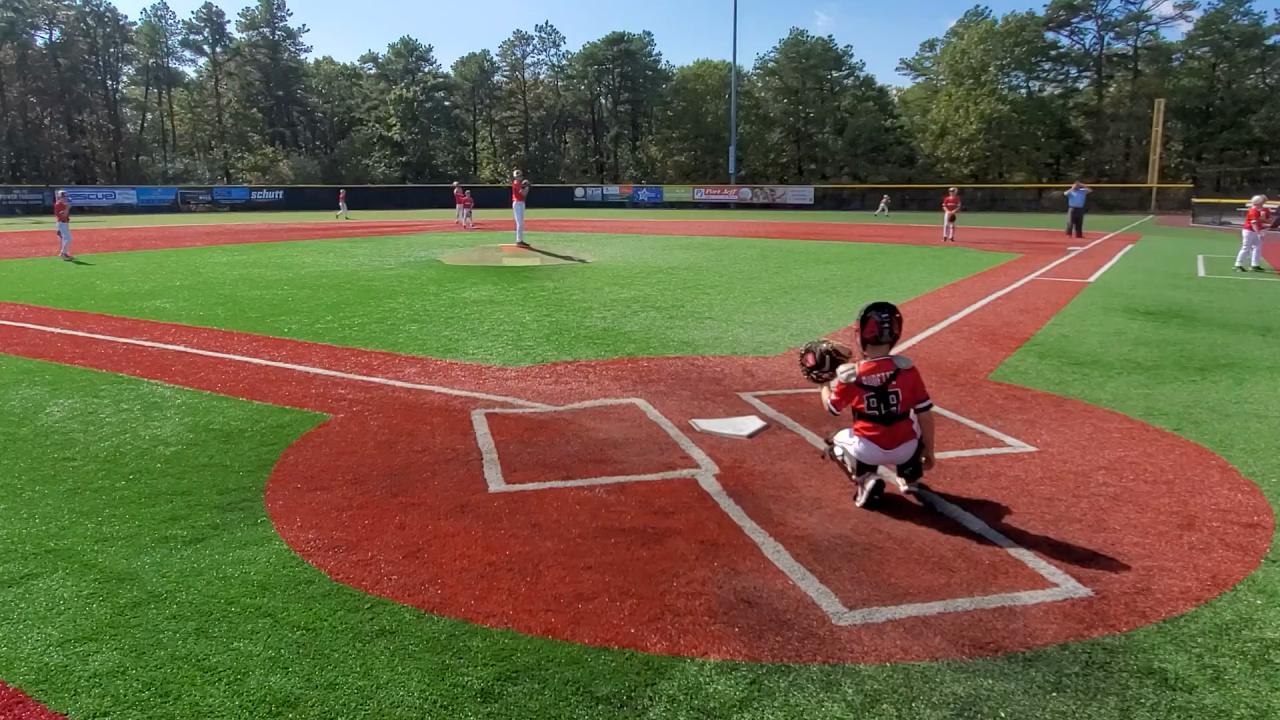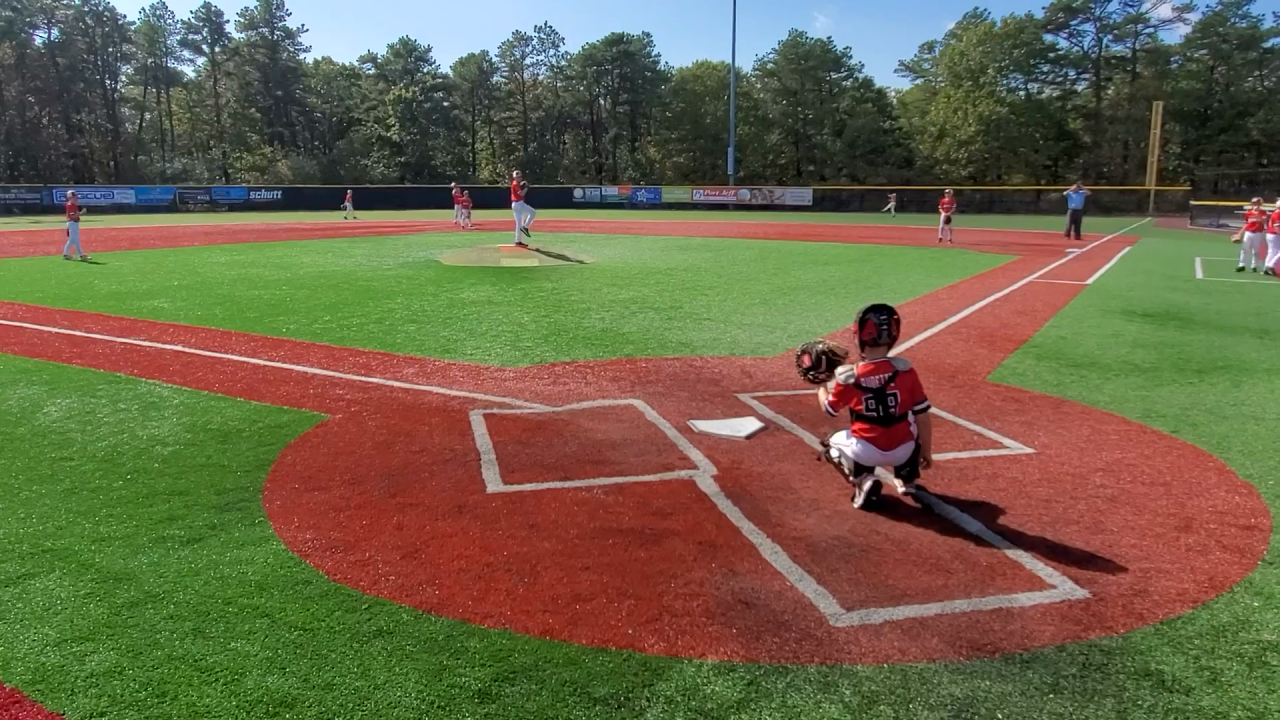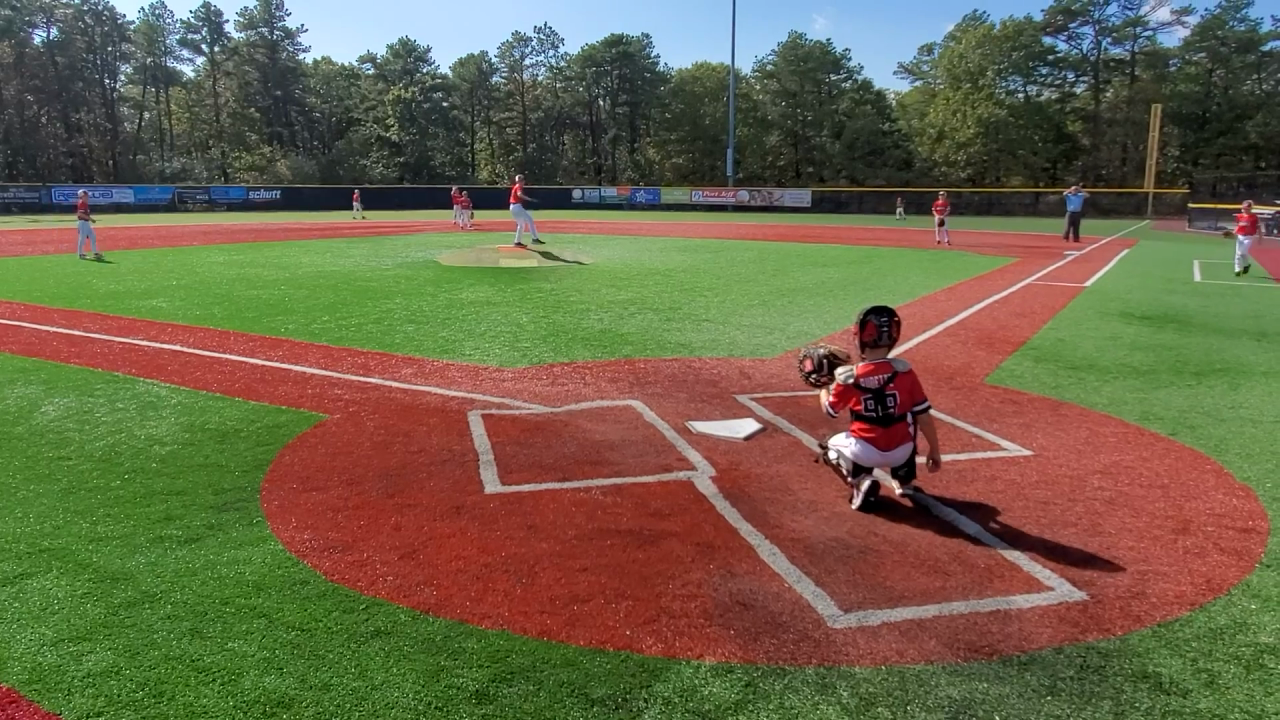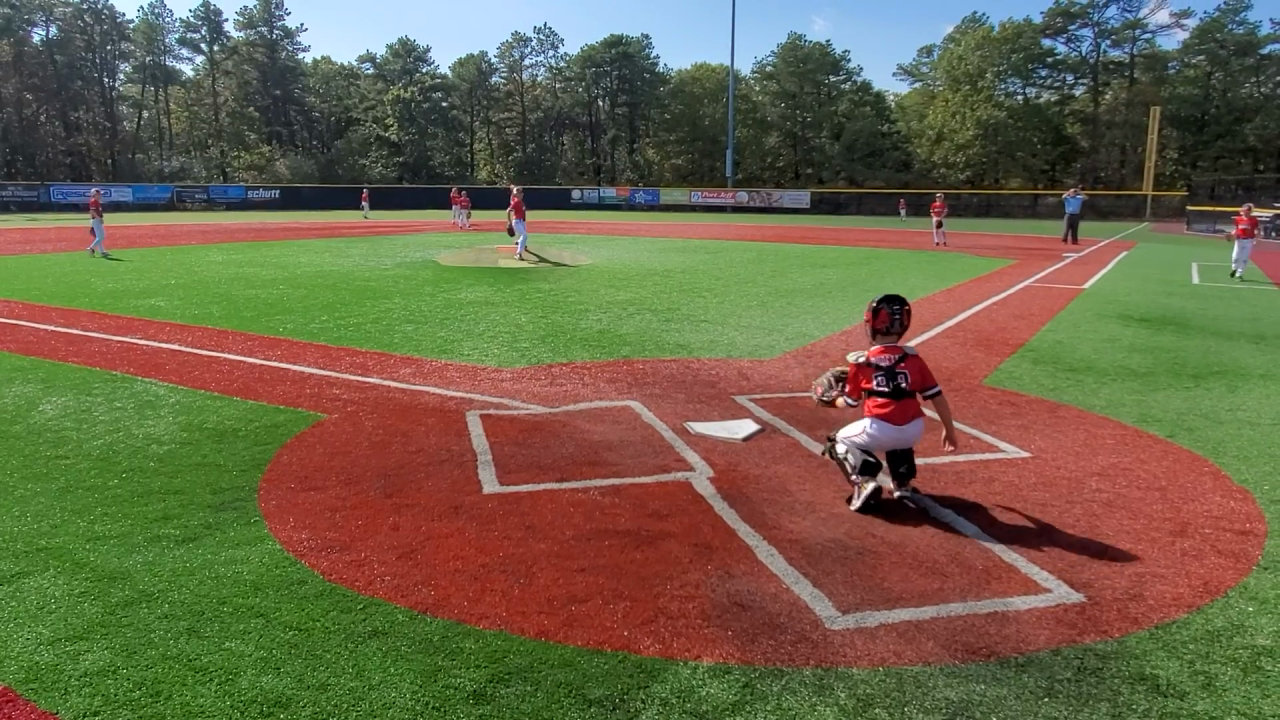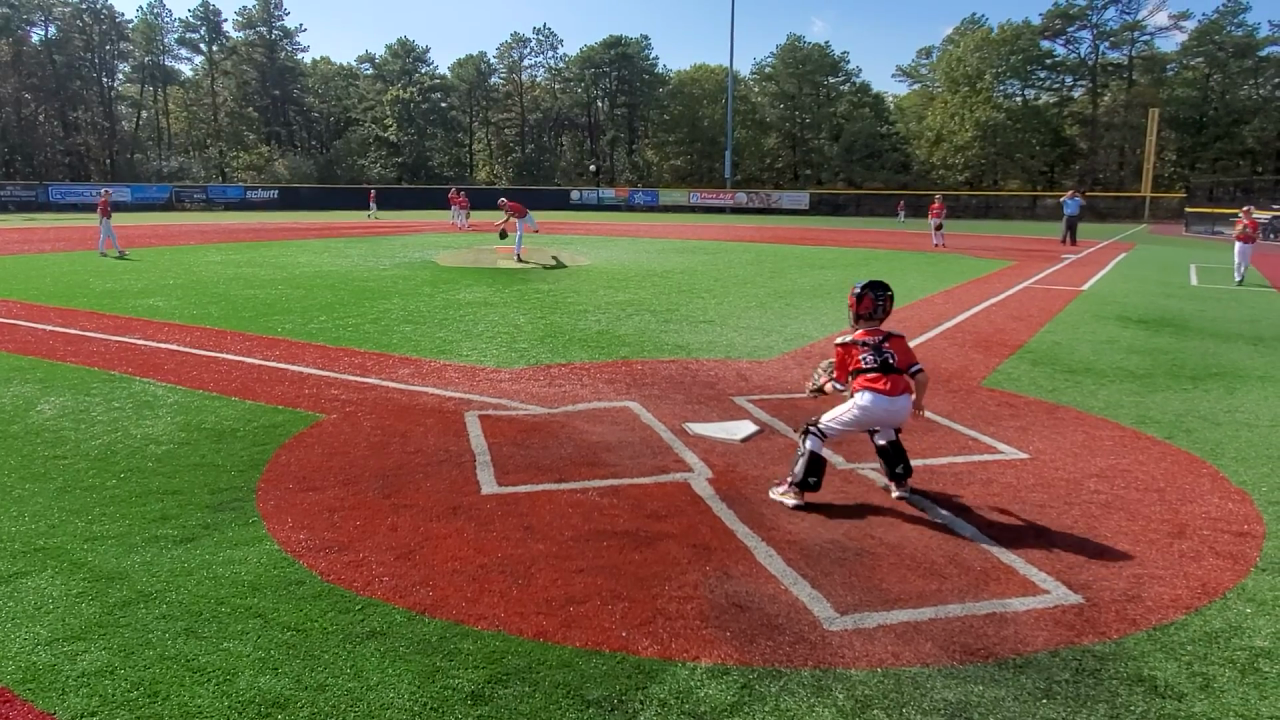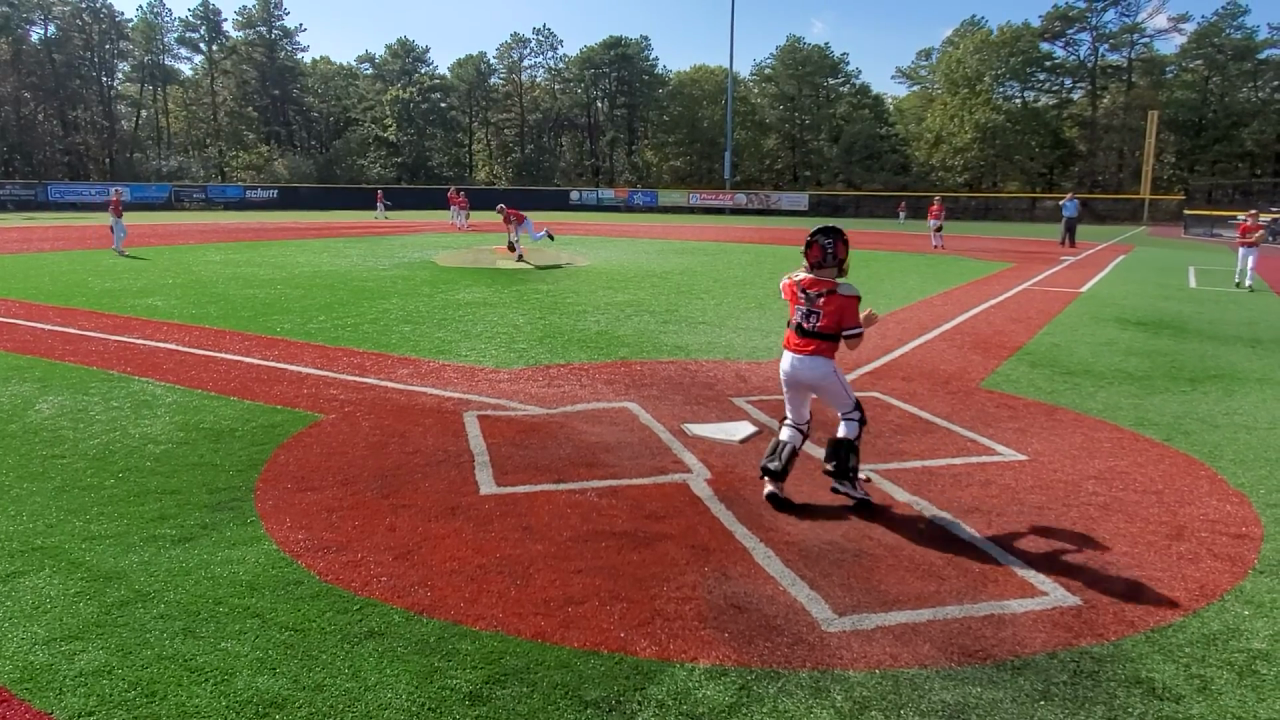
dt=0.4s
person 1, frame 1
left shoulder: (850, 375)
right shoulder: (907, 368)
left elbow: (831, 408)
right elbow: (925, 415)
left wrist: (824, 383)
right wrist: (929, 450)
left hip: (869, 451)
right hip: (905, 449)
left knee: (838, 441)
right knee: (916, 420)
left ankle: (865, 479)
right ankle: (910, 477)
person 1, frame 2
left shoulder: (849, 377)
right shoulder: (905, 370)
left elbow: (828, 409)
right elbow: (923, 417)
left wrist: (821, 383)
right wrist: (926, 450)
left hip: (866, 452)
right hip: (903, 451)
left knee: (832, 444)
left ankle: (863, 481)
right ankle: (907, 478)
person 1, frame 3
left shoulder: (848, 378)
right shoulder: (904, 372)
left elbow: (829, 410)
right elbow: (924, 416)
left wrist: (823, 386)
right wrist: (935, 451)
left hip: (865, 453)
right hip: (901, 452)
left knee: (829, 448)
left ankle: (860, 481)
right ankle: (904, 479)
person 1, frame 4
left shoulder: (861, 362)
right shoulder: (913, 358)
left elbow: (849, 403)
right elbow: (938, 397)
left wrist: (835, 399)
right wrist: (949, 431)
left hip: (879, 431)
right hip: (913, 430)
left knee: (841, 443)
left ankle: (865, 482)
right ankle: (902, 483)
person 1, frame 5
left shoulder: (847, 344)
right shoulder: (897, 340)
left elbow: (837, 387)
right elbow: (921, 379)
left wrist: (822, 388)
right wrist: (918, 401)
left hip: (867, 402)
right hip: (901, 405)
left knee: (816, 432)
right knee: (882, 426)
left ankle: (795, 489)
right ankle: (900, 482)
person 1, frame 6
left shoulder: (794, 284)
right shoulder: (846, 295)
left elbow: (784, 284)
right elbow: (852, 343)
left wrist: (807, 269)
right wrist: (866, 322)
left hip: (790, 362)
right hip: (821, 366)
left knee: (794, 422)
right knee: (851, 414)
left ankle: (774, 479)
right ankle: (844, 478)
